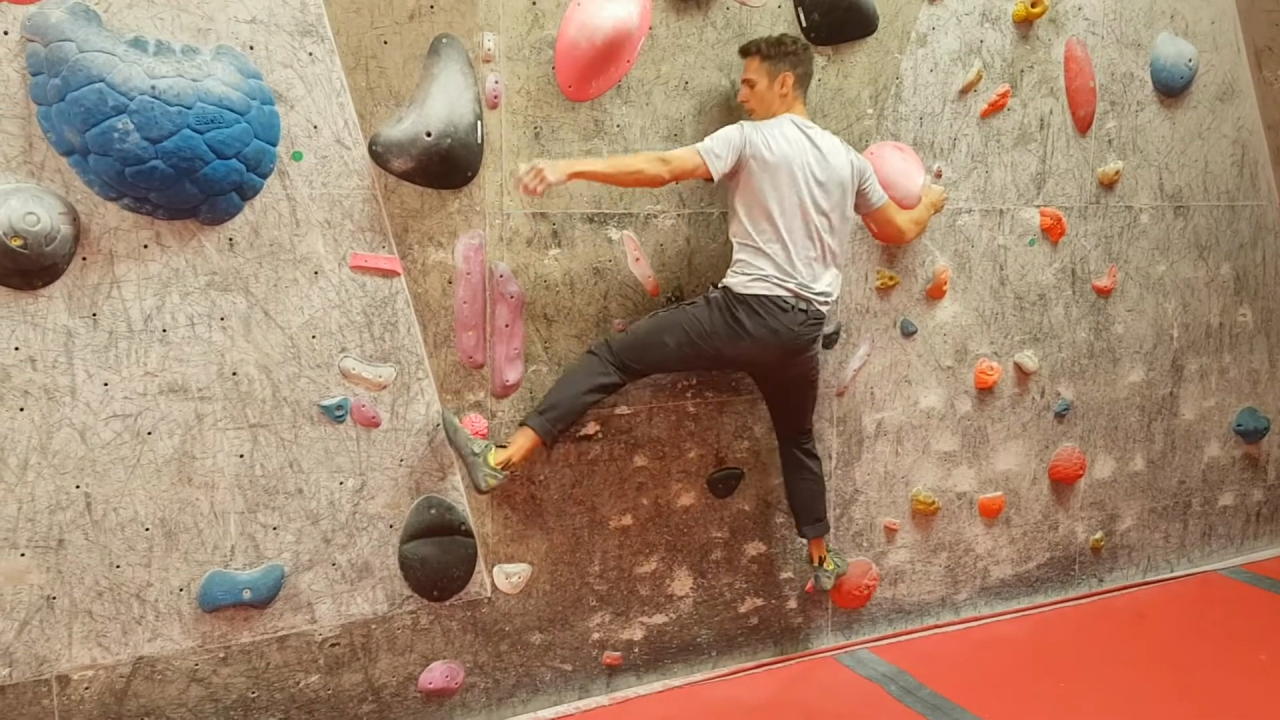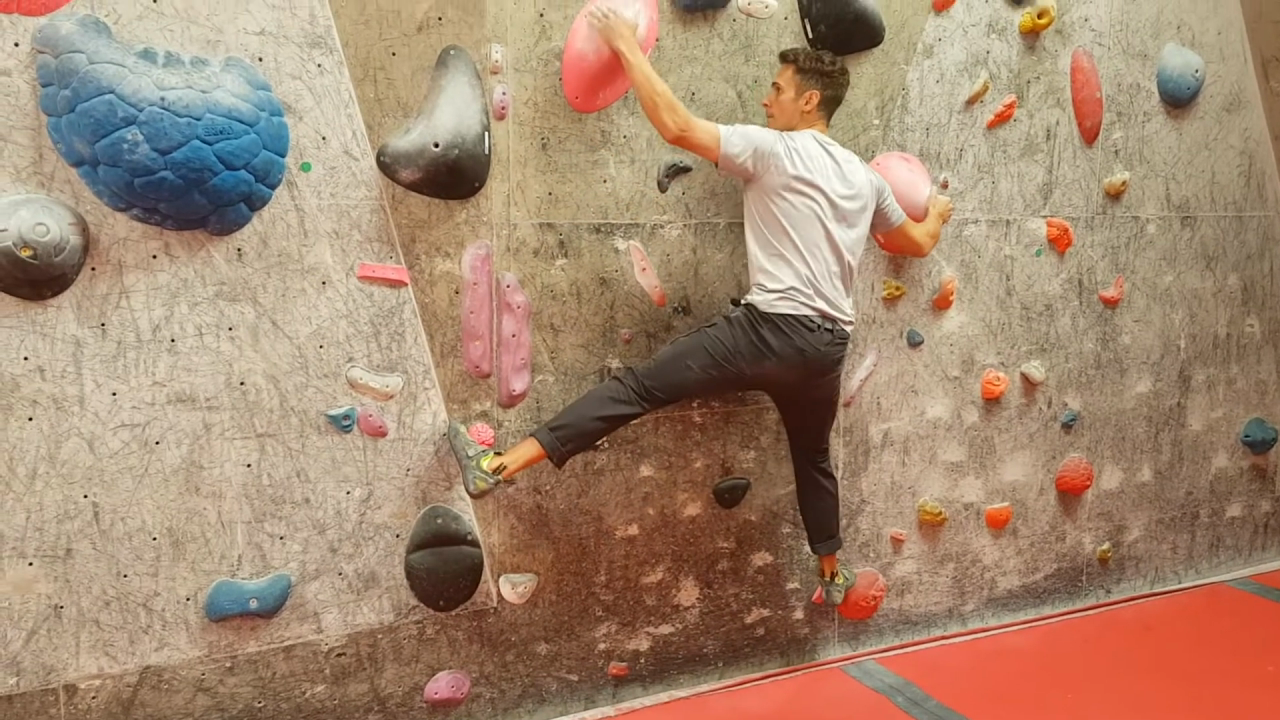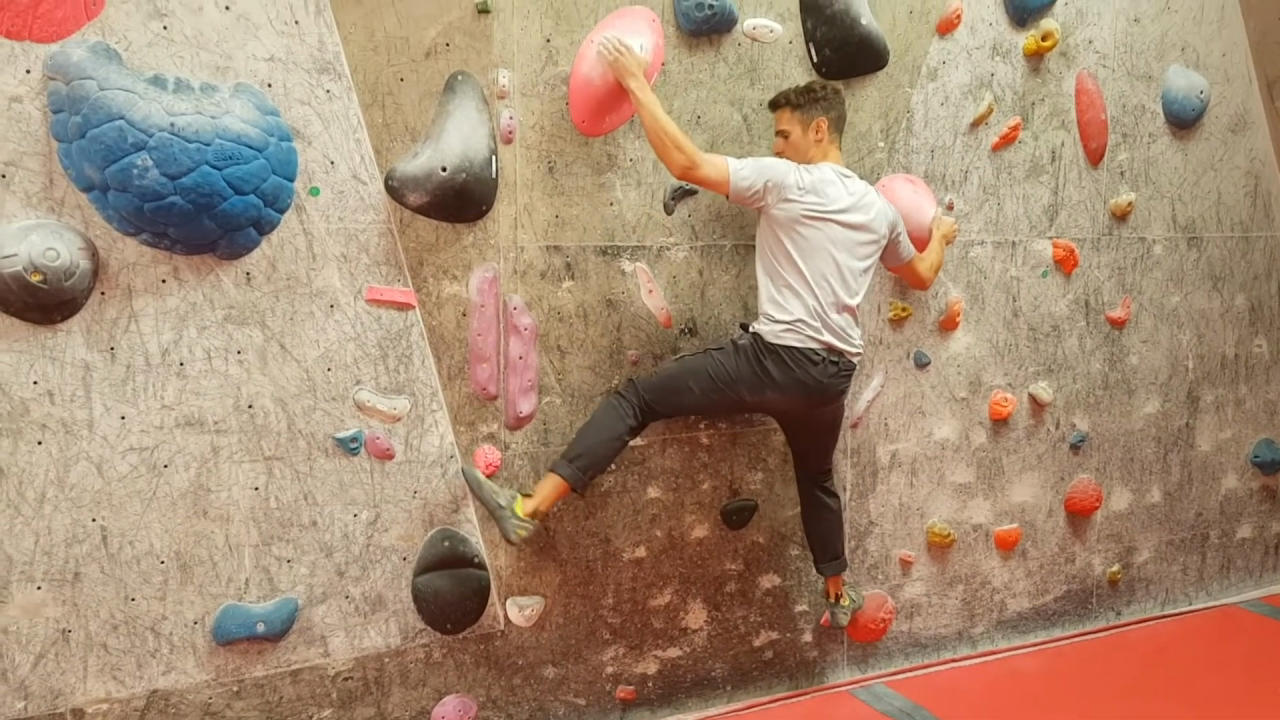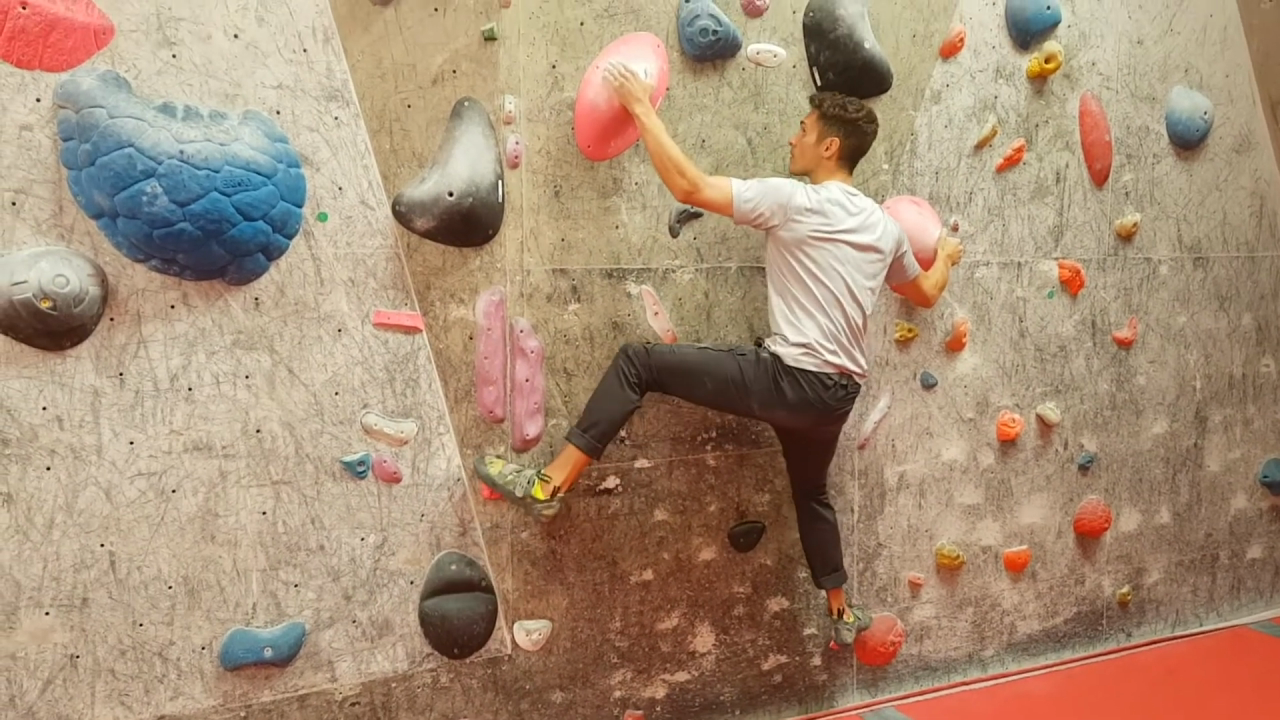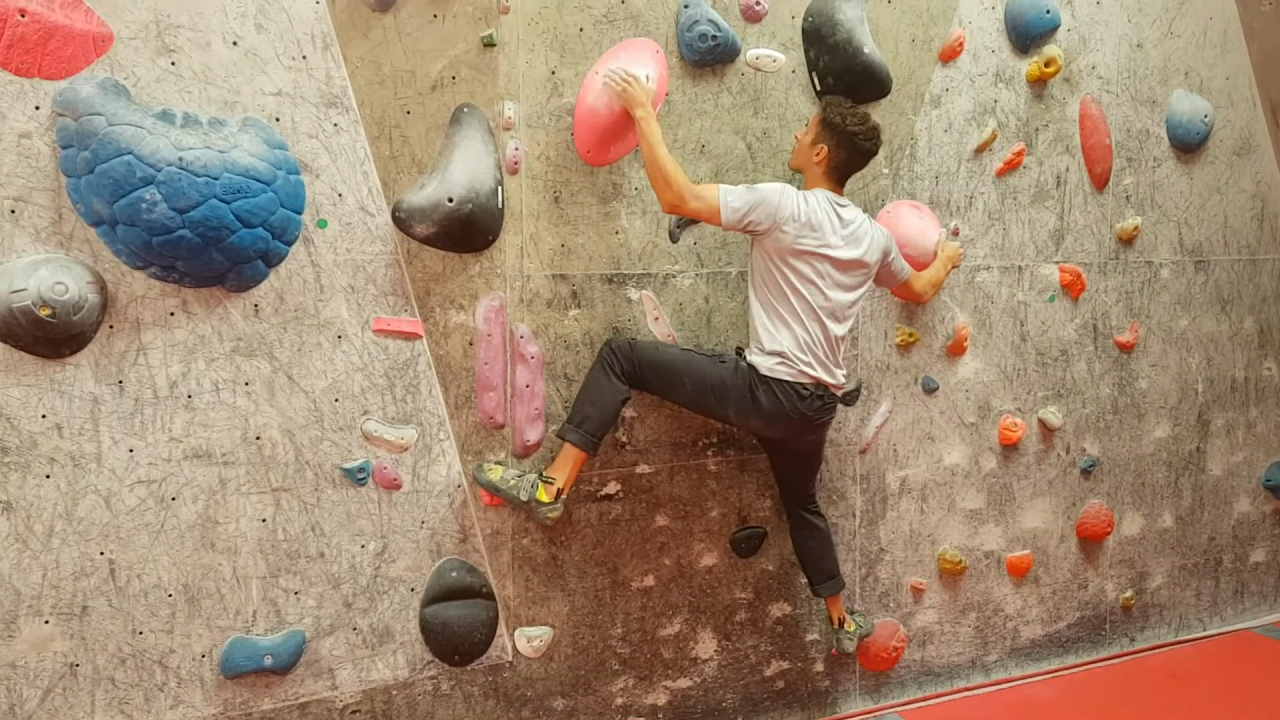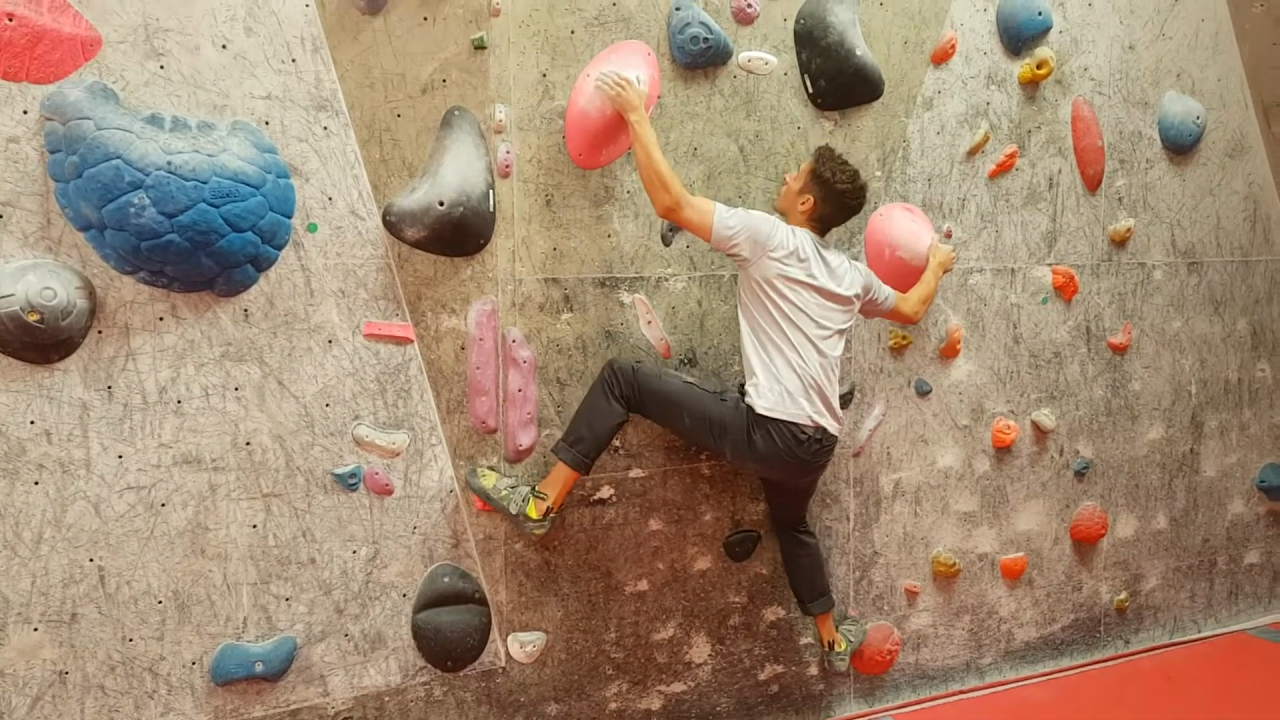
dt=0.5s
person 1, frame 1
left shoulder: (749, 138)
right shoulder: (847, 159)
left elbow: (661, 169)
right elbow: (901, 230)
left wrist: (569, 167)
right wrist: (929, 205)
left hip: (745, 311)
right hip: (803, 327)
left knee: (610, 357)
right knee: (798, 441)
left ankle: (501, 459)
right ankle: (822, 560)
person 1, frame 2
left shoulder: (771, 149)
right shoulder: (866, 177)
left elbow: (677, 126)
right elbow: (918, 243)
left wrist: (628, 47)
right wrist: (937, 213)
left hip: (769, 330)
right hip: (826, 345)
left knee: (636, 387)
right knee: (813, 458)
left ankle: (497, 465)
right ankle: (833, 573)
person 1, frame 3
left shoulder: (784, 179)
right shoulder: (880, 208)
left elbow: (685, 162)
right elbow: (921, 276)
left wrist: (635, 82)
right wrist: (940, 237)
left hip: (775, 359)
right hip: (831, 375)
left knee: (635, 398)
right knee: (816, 479)
left ankle: (528, 507)
right ankle: (838, 596)
person 1, frame 4
left shoulder: (794, 199)
right shoulder: (884, 226)
left elbow: (690, 186)
right elbow: (925, 293)
left wrist: (642, 109)
right wrist: (945, 256)
left hip: (786, 378)
right hip: (836, 393)
left knee: (638, 361)
right knee: (811, 493)
left ankle: (549, 485)
right ankle: (842, 613)
person 1, frame 5
left shoulder: (782, 204)
right shoulder: (873, 235)
left elbow: (676, 197)
right elbow: (919, 290)
left wrist: (643, 113)
right wrist: (945, 259)
left hip: (764, 388)
right hip: (816, 403)
left knee: (620, 356)
right knee: (801, 502)
left ankle: (551, 486)
right ankle: (842, 621)
person 1, frame 6
left shoulder: (771, 239)
right shoulder: (852, 275)
left elbow: (671, 202)
right elbow: (909, 308)
left wrist: (636, 115)
right wrist: (936, 266)
left hip: (766, 431)
right hip: (815, 444)
left knee: (622, 378)
right knee: (792, 524)
left ankle: (540, 503)
right ankle: (833, 639)
